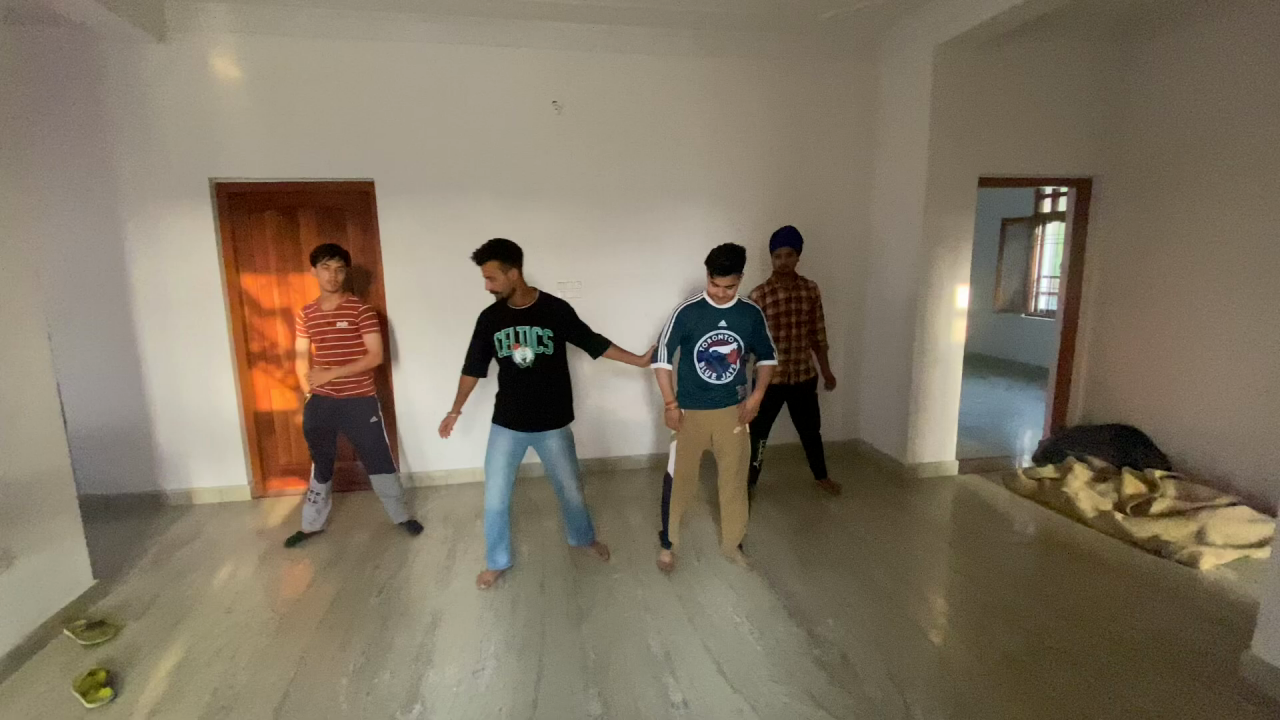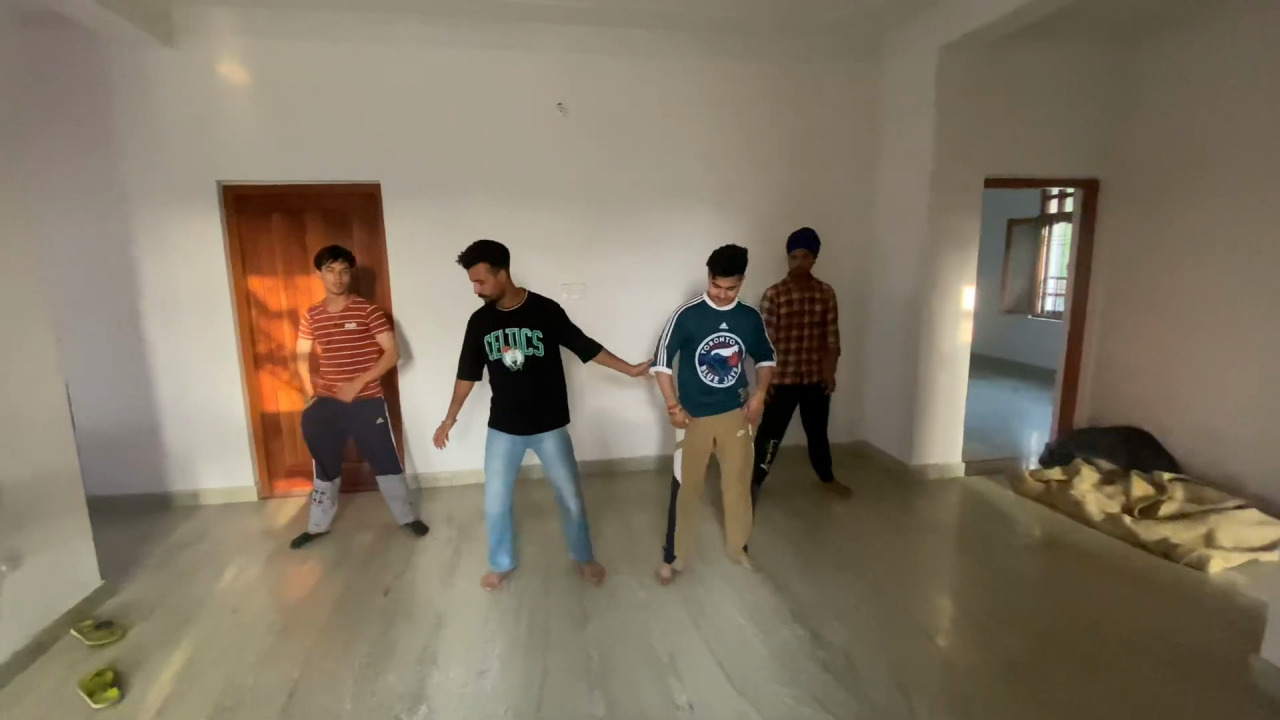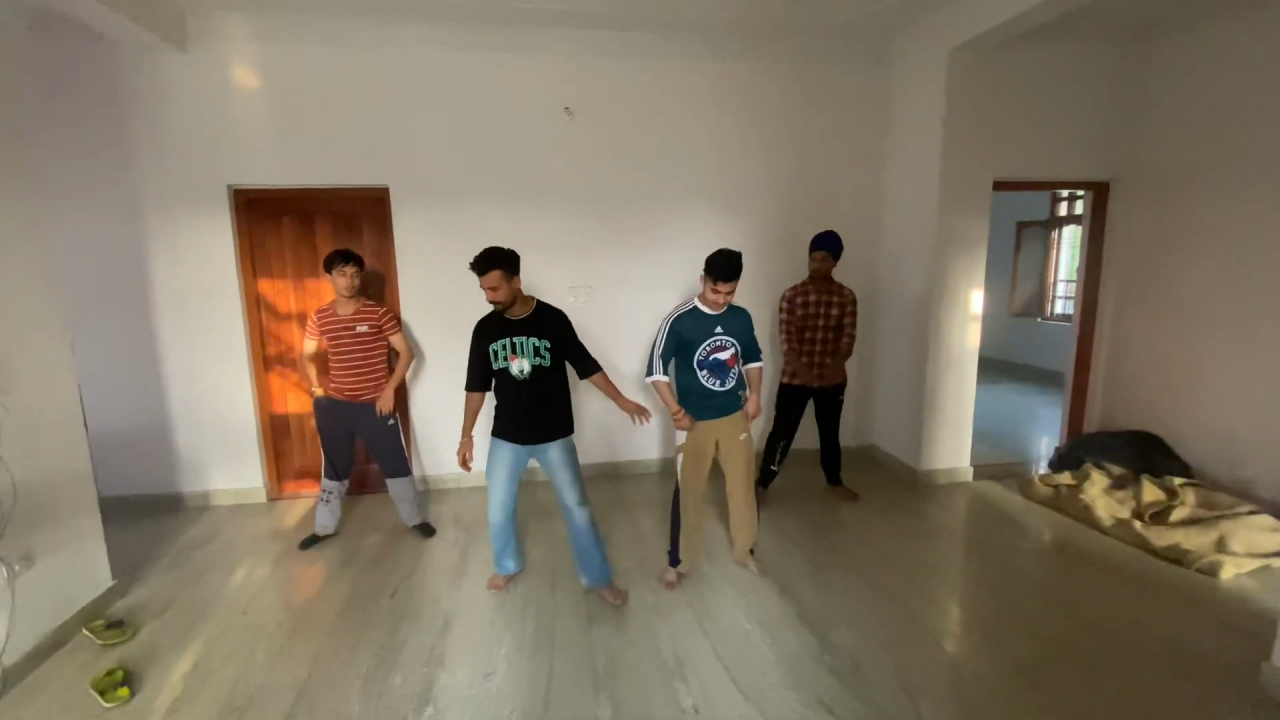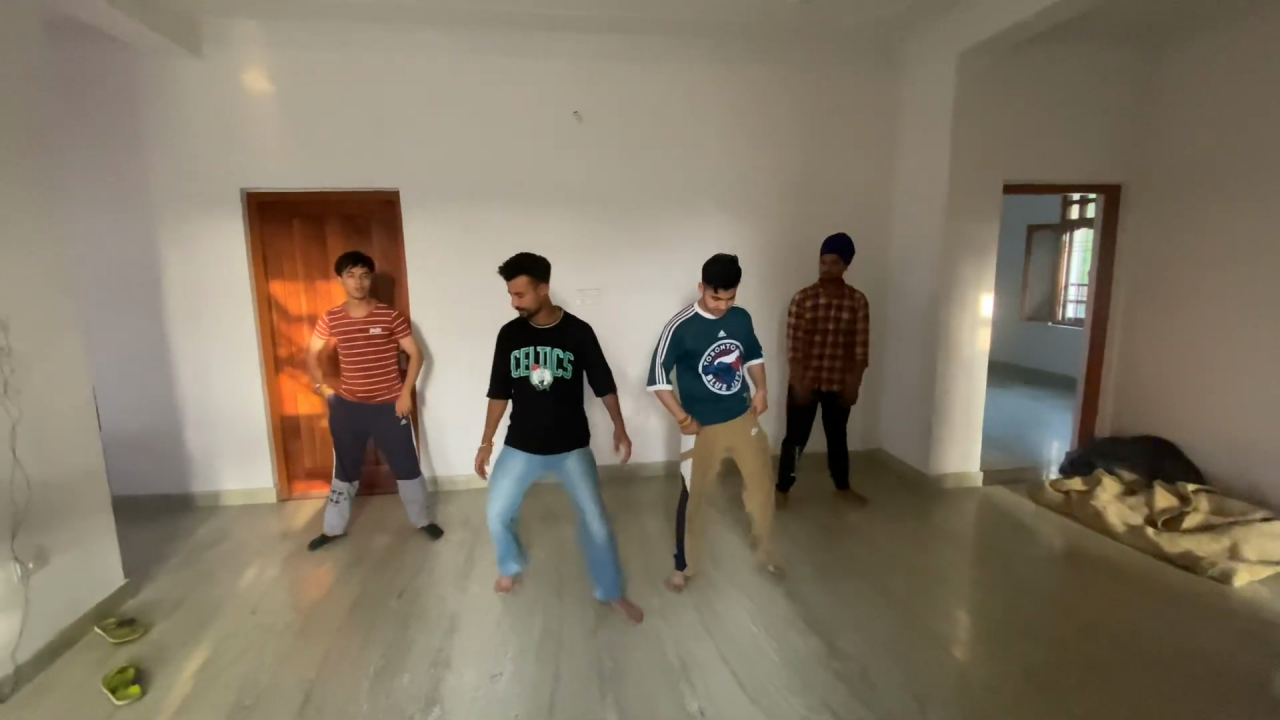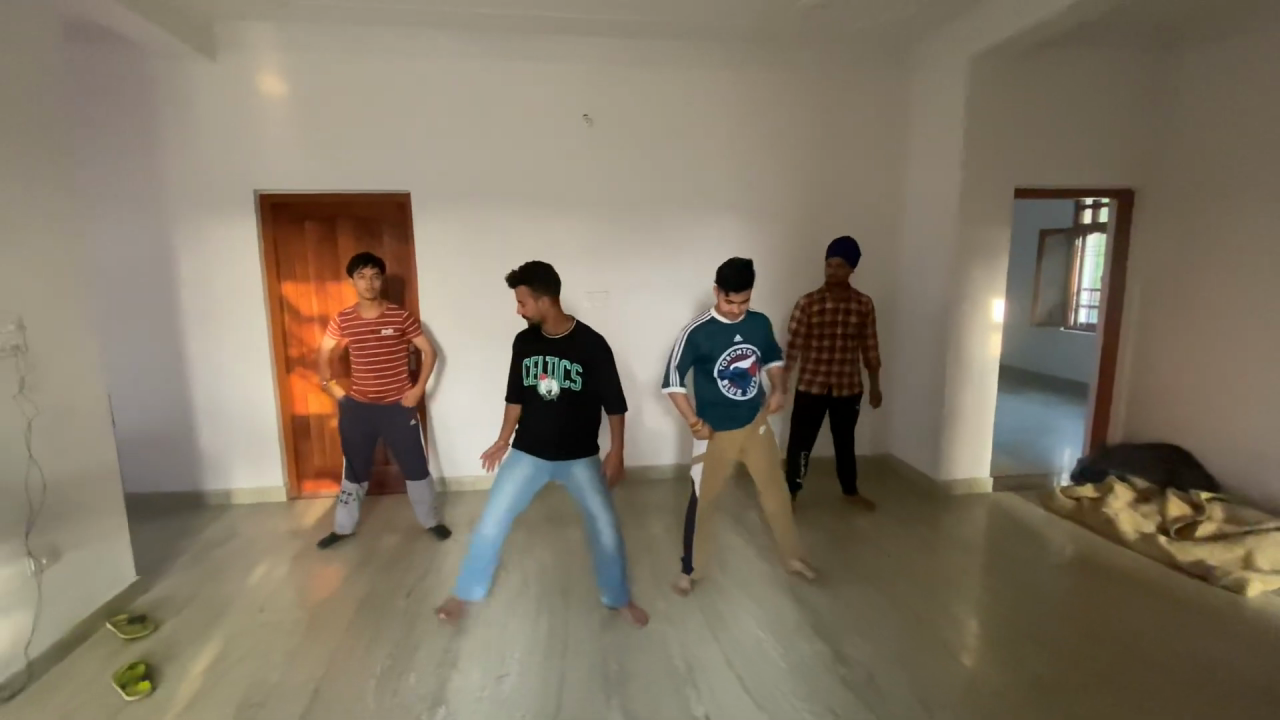
dt=0.2s
person 1, frame 1
left shoulder: (556, 310)
right shoulder: (489, 319)
left elbow: (593, 343)
right elbow: (473, 368)
left wrist: (638, 360)
right wrist: (456, 410)
left hip: (552, 422)
right hip: (507, 423)
left knee: (570, 488)
right knee: (496, 497)
left ankle: (583, 537)
right ankle: (497, 562)
person 1, frame 2
left shoulder: (546, 311)
right shoulder: (479, 322)
left elbow: (586, 348)
right elbow: (467, 374)
left wrist: (628, 369)
right wrist: (450, 418)
left hip: (549, 425)
right hip: (503, 427)
left knee: (569, 495)
right knee: (496, 501)
left ankle: (583, 556)
right ankle: (501, 563)
person 1, frame 3
left shoulder: (553, 320)
right shoulder: (485, 329)
left elbow: (587, 367)
right elbow: (477, 386)
left wrist: (623, 402)
right wrist: (466, 433)
left hip: (554, 435)
right hip: (506, 436)
left knee: (576, 507)
right knee: (498, 510)
left ankle: (599, 579)
right ankle: (508, 566)
person 1, frame 4
left shoulder: (579, 333)
right shoulder: (510, 335)
left elbow: (603, 385)
right elbow: (498, 392)
left wrist: (620, 429)
right wrist: (486, 442)
left hip: (571, 447)
right hip: (520, 445)
left knee: (595, 520)
right knee: (497, 512)
left ankle: (612, 593)
right ankle: (512, 566)
person 1, frame 5
left shoulder: (592, 345)
right shoulder: (524, 342)
left elbow: (615, 404)
left wrist: (616, 453)
right wrist: (504, 437)
left hip: (580, 456)
right hip: (528, 452)
left knee: (605, 528)
right knee: (491, 523)
left ankle: (619, 598)
right ankle: (465, 595)
person 2, frame 1
left shoulder: (751, 314)
right shoulder: (687, 311)
left elbow: (768, 357)
right elbow: (662, 357)
left wrist: (756, 395)
right wrist: (670, 403)
left hip: (733, 409)
right hip: (690, 411)
left knee: (735, 478)
right knee: (680, 477)
left ankle: (732, 544)
right ankle: (669, 543)
person 2, frame 2
left shoulder: (750, 317)
right shoulder: (686, 314)
left elbow: (765, 358)
right elbow: (661, 361)
left wrist: (759, 394)
right wrist: (674, 406)
left hip: (735, 413)
right hip: (695, 416)
left knee: (738, 482)
right knee: (686, 486)
left ankle: (737, 547)
right ankle: (672, 557)
person 2, frame 3
left shoulder: (741, 318)
right shoulder: (679, 320)
left elbow: (753, 358)
right elbow: (656, 368)
left wrist: (754, 395)
right wrist: (676, 411)
left hip: (736, 415)
right hip: (695, 420)
left knee: (742, 483)
right knee: (688, 491)
left ankle: (742, 550)
right ankle: (678, 561)
person 2, frame 4
left shoulder: (742, 319)
right shoulder: (681, 327)
left elbow: (755, 355)
right elbow: (658, 378)
left wrist: (760, 390)
right wrist: (682, 417)
left hip: (742, 415)
right hip: (702, 426)
left knee: (762, 482)
right knee: (694, 495)
left ankle: (764, 552)
right ankle: (683, 565)
person 2, frame 5
left shoulder: (760, 324)
right shoulder: (697, 332)
left elbow: (774, 358)
right elbow: (672, 381)
left wrist: (778, 390)
right wrist: (694, 422)
left hip: (756, 422)
right hip: (716, 430)
left knee: (775, 489)
right knee: (702, 498)
left ankle: (793, 557)
right ankle: (689, 568)
person 3, frame 1
left shoulder: (361, 310)
right shoulder: (306, 314)
left elbow: (376, 355)
right elbow: (301, 357)
left wrist: (332, 373)
right wrist: (308, 393)
left hip: (359, 401)
right hip: (321, 402)
left knee: (380, 462)
right knee: (320, 465)
left ankle: (401, 516)
right ankle: (312, 524)
person 3, frame 2
left shoulder: (368, 311)
right shoulder: (311, 316)
left elbow: (391, 352)
right elbow: (302, 357)
left wrist: (359, 383)
right wrist: (311, 395)
left hip: (366, 402)
right hip: (326, 404)
left knee: (386, 463)
right knee: (325, 468)
left ankle: (407, 516)
right ankle: (317, 525)
person 3, frame 3
left shoulder: (379, 314)
right shoulder: (319, 318)
left elbow: (405, 352)
right elbow: (306, 356)
left wrist: (389, 391)
right wrist: (316, 389)
left hip: (376, 405)
right hip: (336, 406)
left knee: (396, 465)
right knee: (334, 469)
left ankle: (414, 519)
right ankle: (324, 527)
person 3, frame 4
left shoulder: (390, 316)
right shoulder: (330, 319)
left elbow: (415, 354)
right elbow: (311, 354)
left wrist: (407, 393)
right wrist: (322, 386)
left hip: (388, 406)
right hip: (348, 407)
left knee: (407, 467)
right knee: (344, 470)
left ankle: (423, 520)
right ankle: (333, 528)
person 3, frame 5
left shoulder: (402, 317)
right shoulder: (341, 320)
left elbow: (429, 352)
right elbow: (323, 353)
left wrist: (418, 389)
right wrist: (329, 382)
left hip: (398, 406)
right hip: (358, 407)
left knee: (416, 467)
right knee: (354, 469)
left ankle: (431, 521)
right ankle: (343, 527)
person 4, frame 1
left shoulder: (811, 289)
right shoulder: (759, 295)
left elbow: (818, 332)
left wrist: (826, 368)
left hip: (804, 374)
right hip: (770, 377)
left knee: (810, 428)
right knee: (759, 430)
left ankle: (821, 476)
right ankle: (749, 481)
person 4, frame 2
left shoulder: (826, 292)
right shoulder: (774, 294)
left elbow: (832, 336)
right elbow: (767, 338)
left wrist: (830, 371)
left hip: (817, 376)
right hip: (783, 376)
left knee: (817, 430)
right knee: (770, 431)
left ankle: (827, 478)
right ankle: (755, 482)
person 4, frame 3
left shoulder: (846, 296)
right shoulder: (792, 295)
left elbow: (848, 338)
right elbow: (786, 338)
left wrist: (835, 367)
right wrist: (802, 369)
left hip: (831, 378)
right hip: (794, 377)
left knee: (830, 432)
right knee: (782, 432)
left ankle: (835, 481)
right ankle: (763, 484)
person 4, frame 4
left shoulder: (857, 300)
right shoulder: (802, 298)
left elbow: (861, 345)
right elbow: (795, 344)
left wrist: (855, 382)
right wrist: (798, 381)
left hip: (840, 382)
right hip: (805, 381)
left knee: (838, 436)
right knee: (795, 437)
left ankle: (843, 486)
right ankle: (782, 488)
person 4, frame 5
left shoulder: (864, 304)
right shoulder: (808, 302)
left elbow: (870, 348)
right elbow: (792, 345)
left wrist: (875, 386)
left hip: (849, 387)
right hip: (811, 386)
left knee: (845, 441)
right knee: (800, 442)
left ankle: (851, 491)
right ankle: (790, 493)
